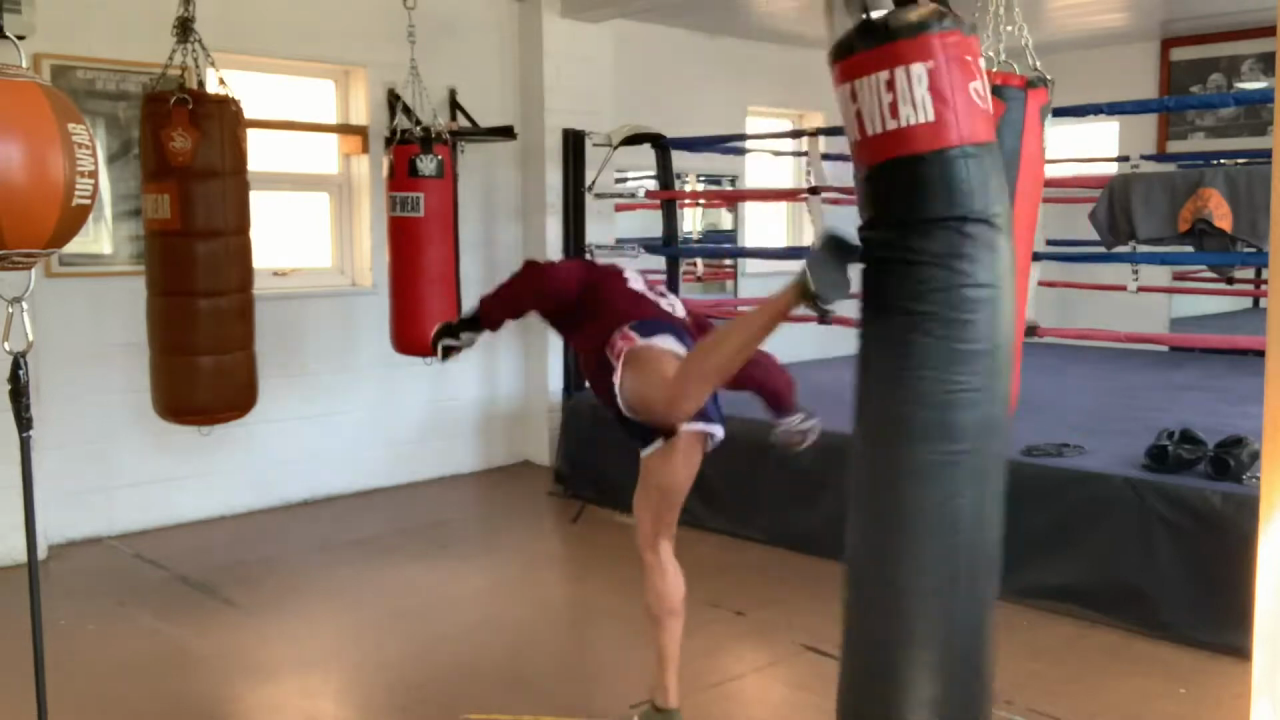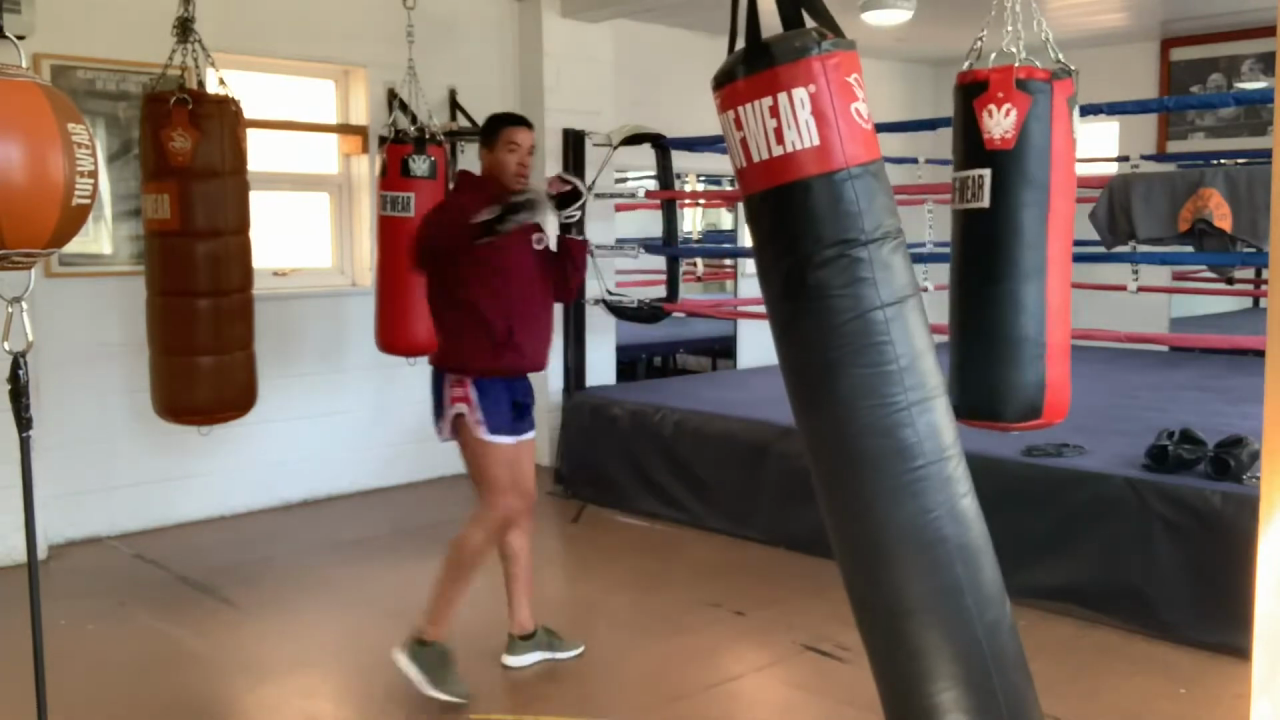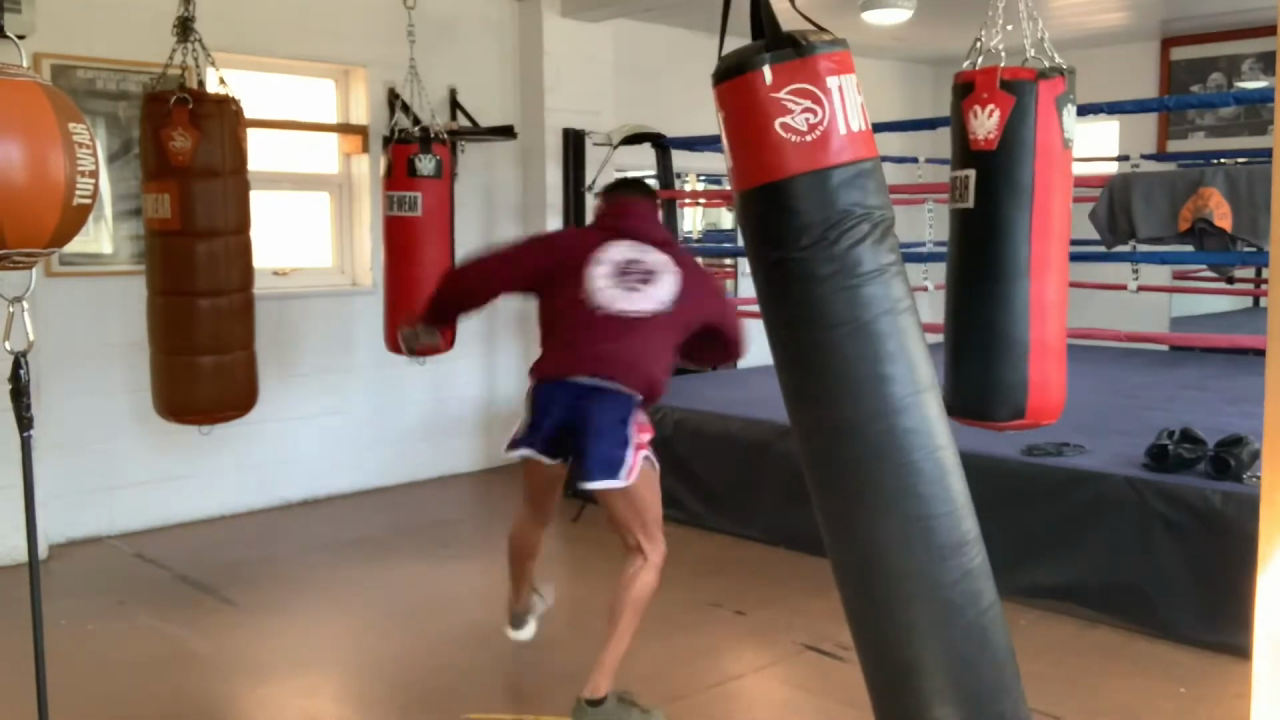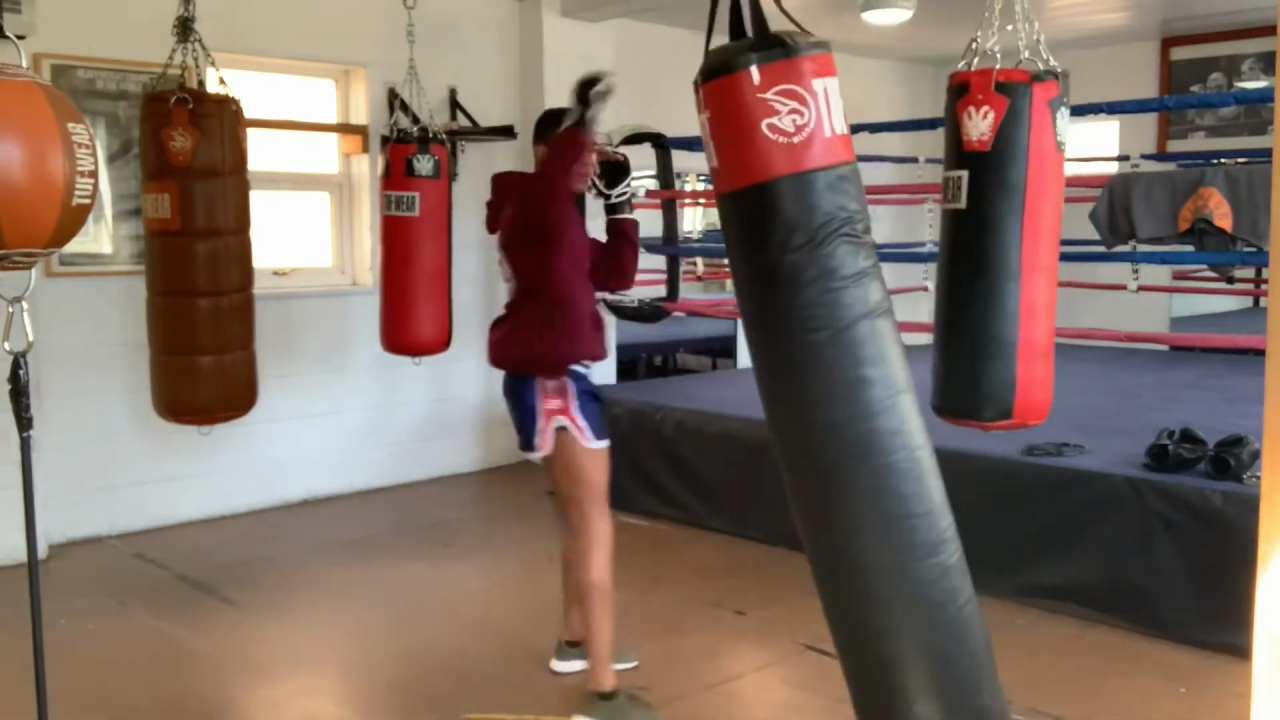
dt=1s
person 1, frame 1
left shoulder: (587, 280)
right shoulder: (662, 301)
left elbow: (543, 281)
left wrist: (477, 319)
right wrist: (789, 406)
left hip: (642, 346)
left knee: (670, 399)
right knee: (654, 544)
left ankle: (802, 284)
person 1, frame 2
left shoulder: (528, 228)
right shoulder: (458, 212)
left elbow: (565, 288)
right elbow: (423, 250)
left wrist: (568, 221)
right wrist: (497, 218)
left hip: (509, 379)
right hip: (473, 380)
left knee: (520, 503)
right knee: (500, 509)
left ankle: (523, 633)
right ankle: (426, 641)
person 1, frame 3
left shoulder: (569, 247)
right shoulder: (691, 273)
left elbow: (480, 276)
right elbow: (725, 348)
left wrist: (432, 320)
left hip: (556, 397)
right hip: (615, 413)
left knee: (535, 512)
right knee: (647, 554)
left ankle: (522, 604)
person 1, frame 4
left shoulder: (558, 214)
right shoulder: (531, 200)
left elbow: (616, 275)
right elbow: (558, 167)
left wrist: (618, 196)
right wrist: (584, 116)
left hip: (550, 377)
right hip: (552, 379)
left knee: (585, 513)
right knee: (593, 524)
left ankle: (577, 640)
